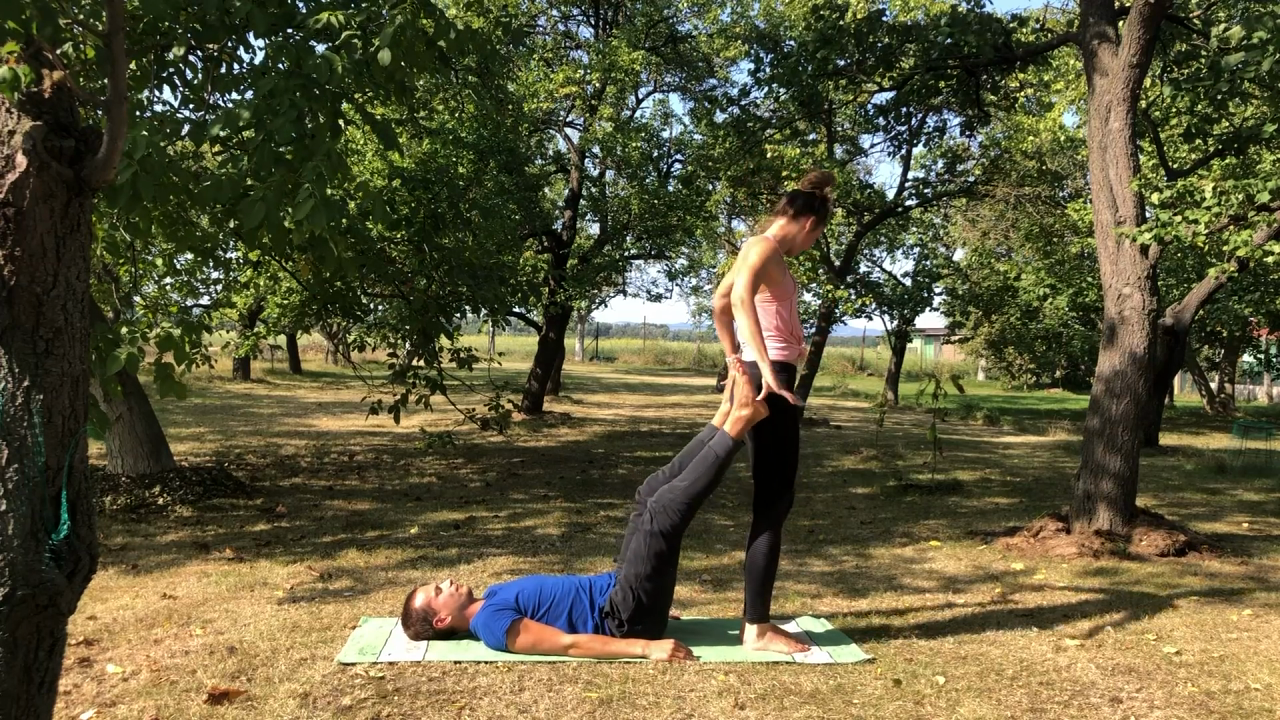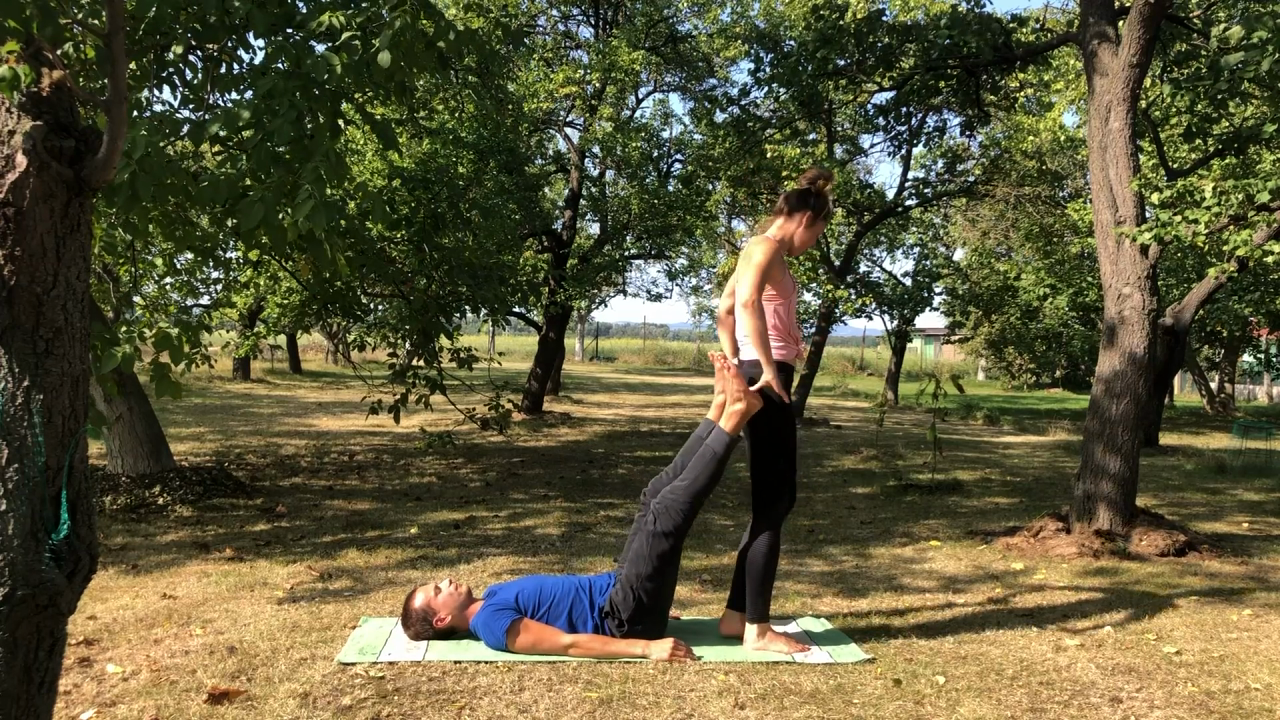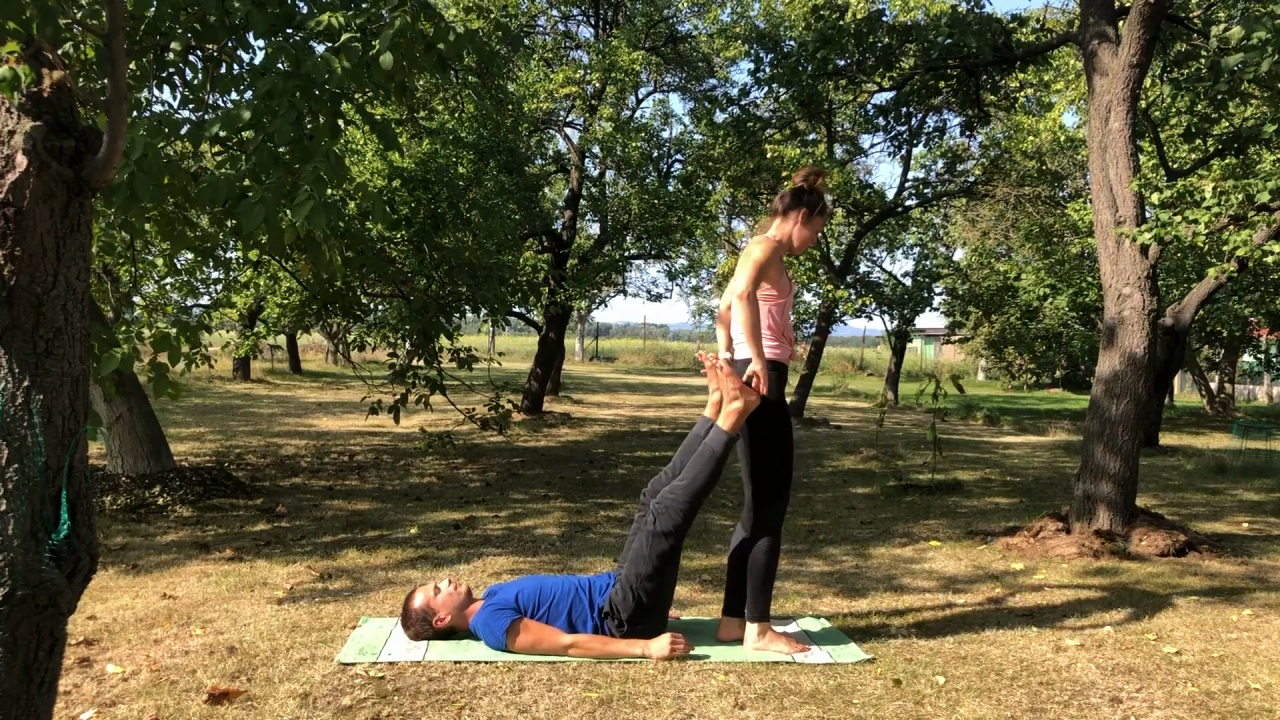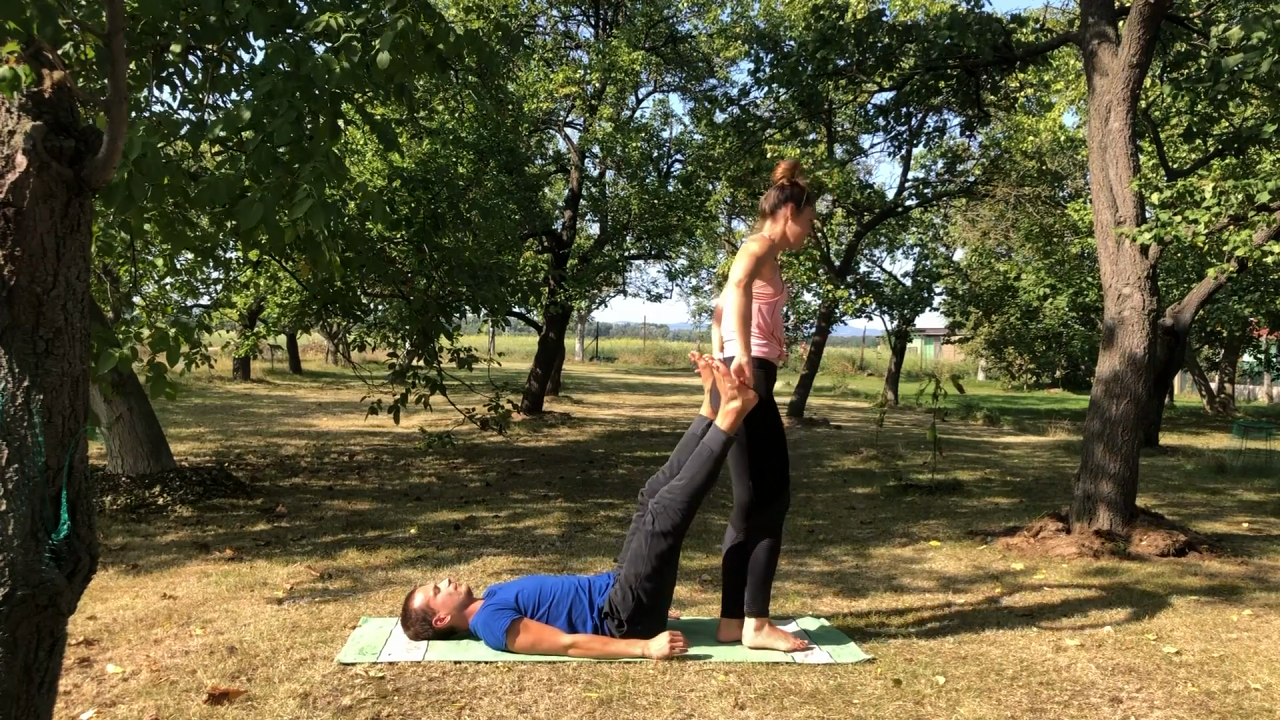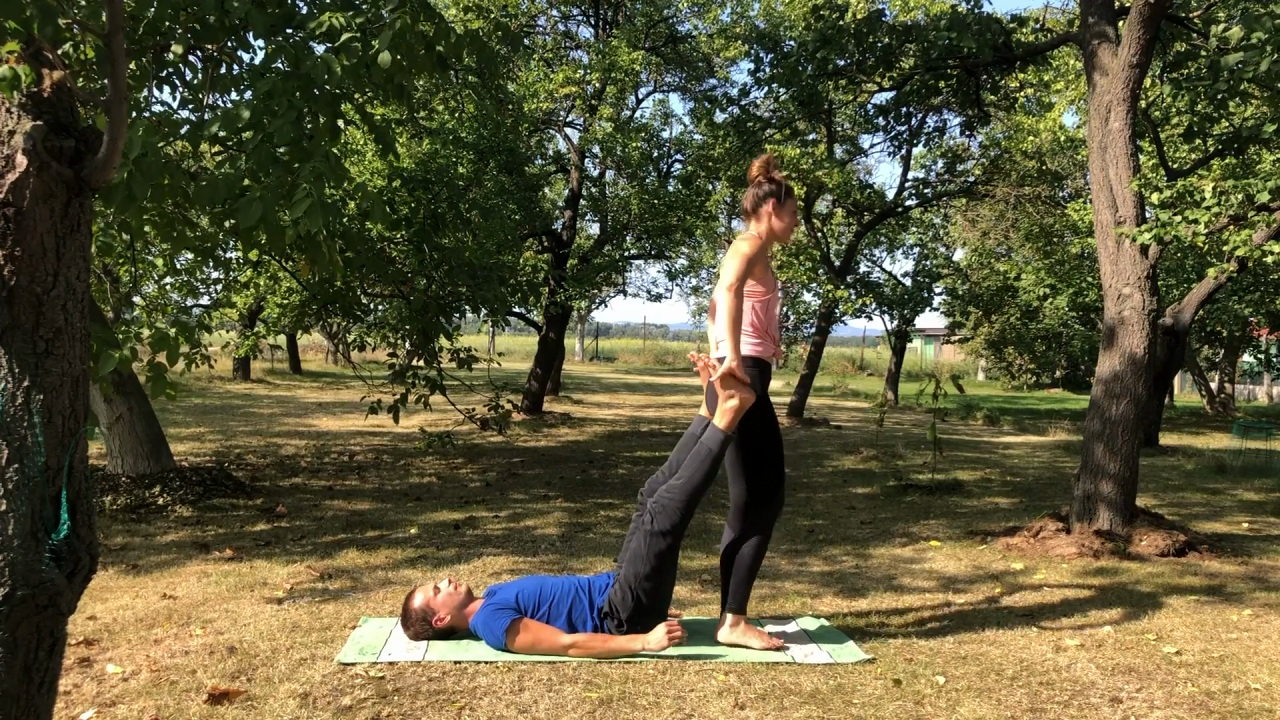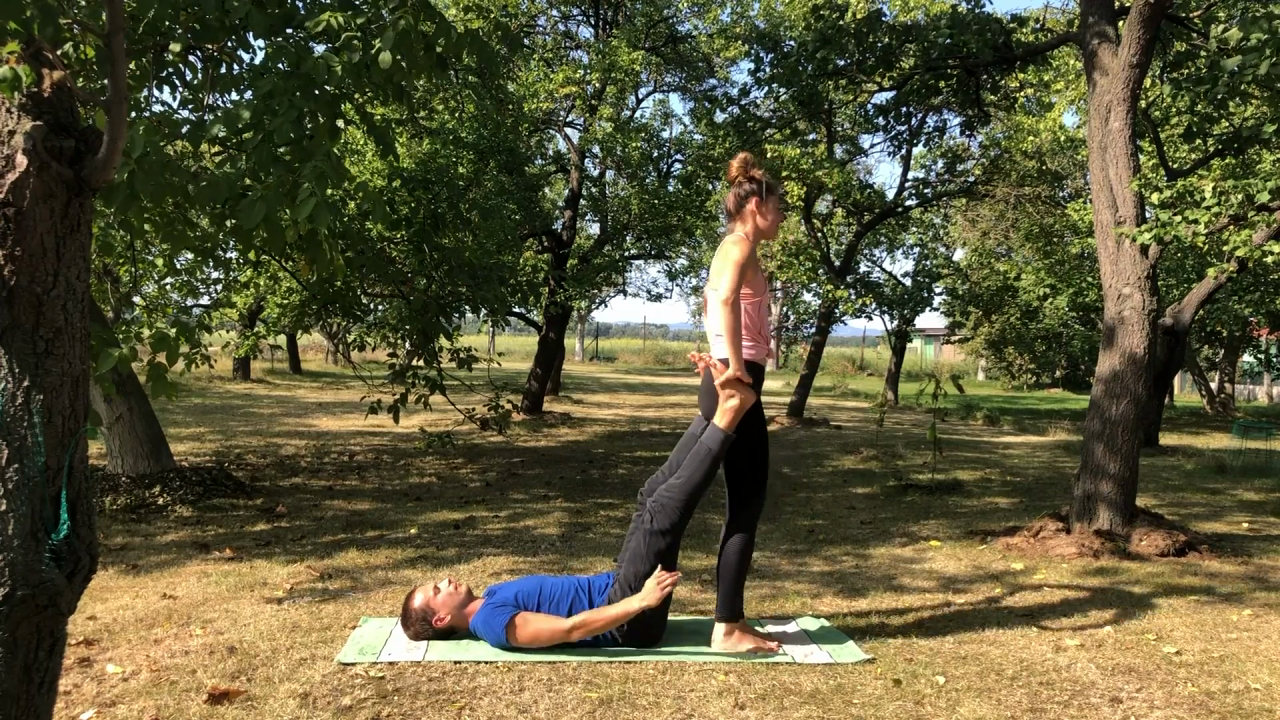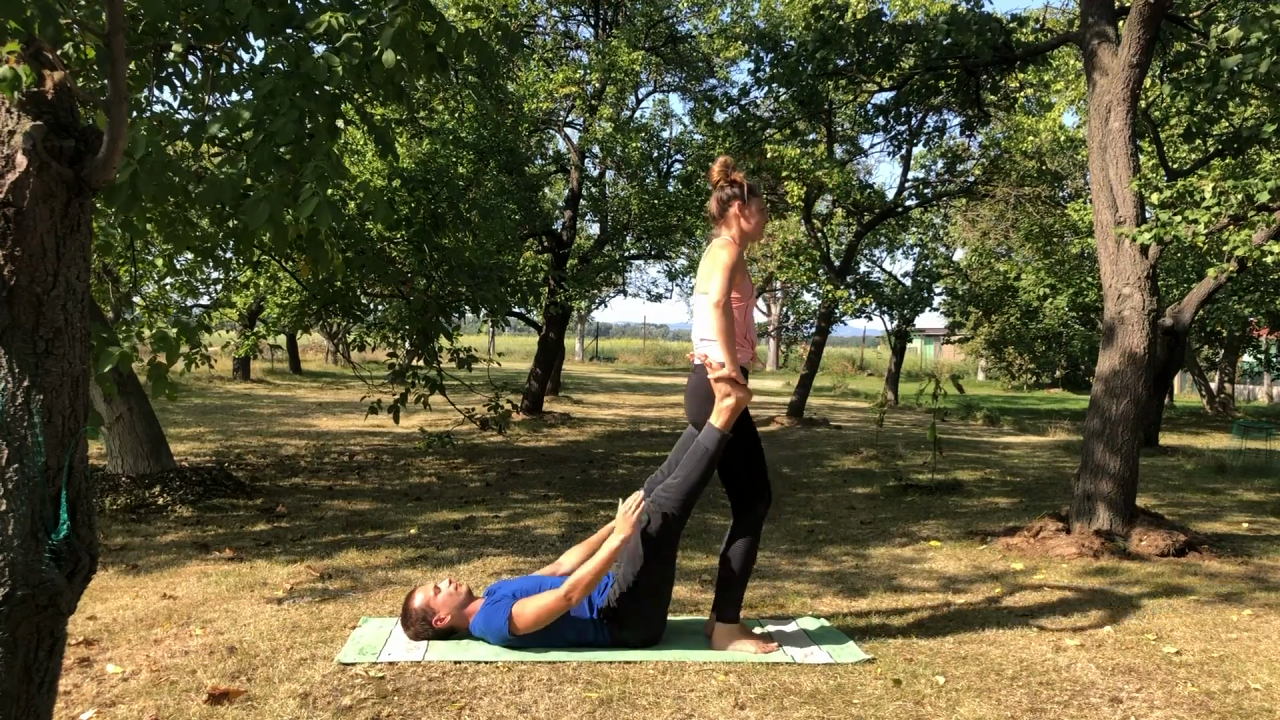
dt=0.2s
person 1, frame 1
left shoulder: (765, 252)
right shoulder: (764, 247)
left elbow: (721, 301)
right elbow: (739, 298)
left wrist: (735, 358)
right wrist: (765, 369)
left hip: (769, 385)
right hip: (769, 388)
left knee: (776, 503)
right knee: (771, 506)
left ankle: (757, 617)
right ankle: (756, 627)
person 1, frame 2
left shoulder: (759, 252)
right shoulder: (767, 247)
left elbow: (725, 308)
right elbow: (747, 302)
left wrist: (733, 362)
right wrist: (767, 369)
left hip: (762, 381)
right hip: (767, 383)
left knee: (776, 501)
right knee: (770, 505)
left ankle: (737, 613)
right ankle: (757, 628)
person 1, frame 3
left shoulder: (762, 253)
right shoulder: (766, 247)
left elbow: (725, 308)
right elbow: (741, 295)
left wrist: (729, 362)
right wrist: (757, 363)
left hip: (755, 383)
right hip: (760, 383)
left knee: (762, 505)
right knee: (768, 506)
left ankle: (733, 618)
right ankle: (757, 627)
person 1, frame 4
left shoulder: (760, 253)
right shoulder: (762, 246)
left elbow: (722, 307)
right elbow: (737, 285)
left wrist: (722, 360)
right wrist: (743, 356)
left hip: (740, 382)
right hip: (749, 382)
left knee: (753, 503)
right knee: (768, 502)
left ankle: (732, 619)
right ankle: (755, 622)
person 1, frame 5
left shoulder: (749, 250)
right shoulder: (752, 244)
left elbow: (716, 304)
right elbow: (730, 288)
left wrist: (718, 359)
right wrist: (734, 360)
left hip: (736, 381)
right hip: (744, 380)
left knee: (751, 501)
right knee: (762, 500)
left ankle: (731, 615)
right ankle: (734, 619)
person 1, frame 6
left shoulder: (732, 249)
right shoulder: (741, 244)
left elbow: (711, 302)
right elbow: (727, 298)
right wrist: (735, 363)
left hip: (728, 382)
right hip: (736, 383)
left knee: (745, 502)
right knee: (745, 504)
left ankle: (730, 619)
right ankle: (727, 628)
person 1, frame 7
left shoulder: (717, 252)
right shoulder: (728, 248)
right elbow: (718, 301)
right wrist: (729, 363)
left hip: (709, 385)
right hip: (718, 387)
left knee: (752, 501)
right knee: (752, 504)
left ankle: (725, 618)
right ankle: (726, 626)
person 2, frame 1
left shoulder: (492, 600)
right shoulder: (491, 624)
right elbow: (570, 644)
right wrist: (646, 648)
left hip: (614, 591)
right hip: (625, 617)
left knee: (654, 492)
right knee: (664, 508)
left ankle: (726, 418)
right ankle: (735, 426)
person 2, frame 2
left shoulder: (493, 599)
right shoulder: (492, 624)
right elbow: (570, 644)
right wrist: (647, 648)
left hip: (614, 591)
right hip: (625, 616)
left knee: (658, 495)
right knee: (665, 512)
left ankle: (720, 411)
right ankle: (731, 420)
person 2, frame 3
left shoulder: (492, 599)
right shoulder: (491, 623)
right elbow: (569, 644)
right wrist: (645, 647)
left hip: (612, 591)
right hip: (624, 617)
left knee: (657, 495)
right knee: (665, 512)
left ankle: (718, 409)
right ankle: (731, 417)
person 2, frame 4
left shoulder: (495, 598)
right shoulder: (494, 625)
right elbow: (570, 644)
right wrist: (646, 647)
left hip: (613, 591)
right hip: (626, 615)
left knee: (655, 494)
right knee: (664, 512)
left ankle: (714, 407)
right ankle: (730, 415)
person 2, frame 5
left shoulder: (493, 599)
right shoulder: (492, 623)
right elbow: (569, 643)
right wrist: (643, 640)
left hip: (611, 591)
right hip: (624, 615)
left knee: (654, 495)
right knee: (661, 513)
left ankle: (713, 408)
right ankle: (727, 415)
person 2, frame 6
left shoulder: (492, 599)
right shoulder: (493, 622)
right elbow: (572, 628)
left wrist: (637, 590)
right wrist: (639, 601)
left hip: (615, 589)
right hip: (631, 620)
left knee: (654, 496)
right knee: (661, 511)
left ankle: (716, 408)
right ankle: (727, 414)
person 2, frame 7
left shoulder: (494, 597)
right shoulder: (494, 621)
left elbow: (560, 567)
right elbow: (569, 594)
left wrist: (613, 528)
right wrist: (619, 536)
left hip: (616, 594)
right hip: (627, 618)
left knee: (652, 494)
right knee: (663, 508)
left ankle: (717, 405)
right ankle: (723, 413)
